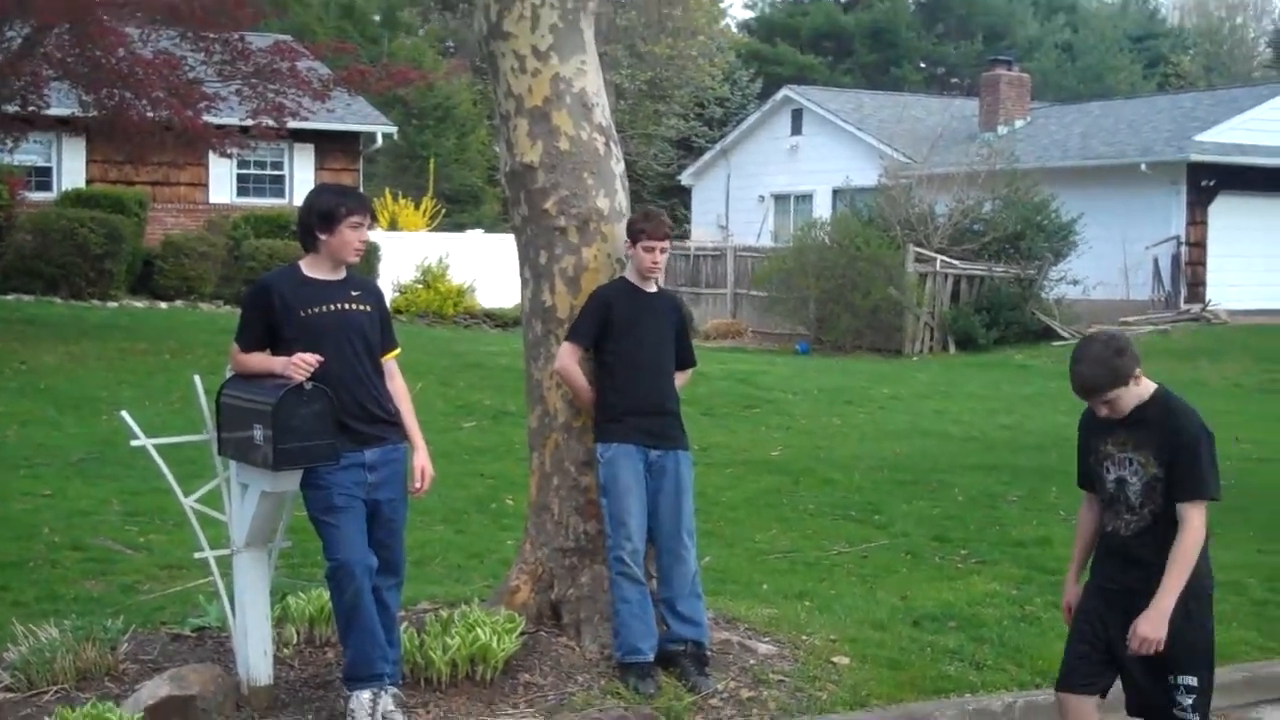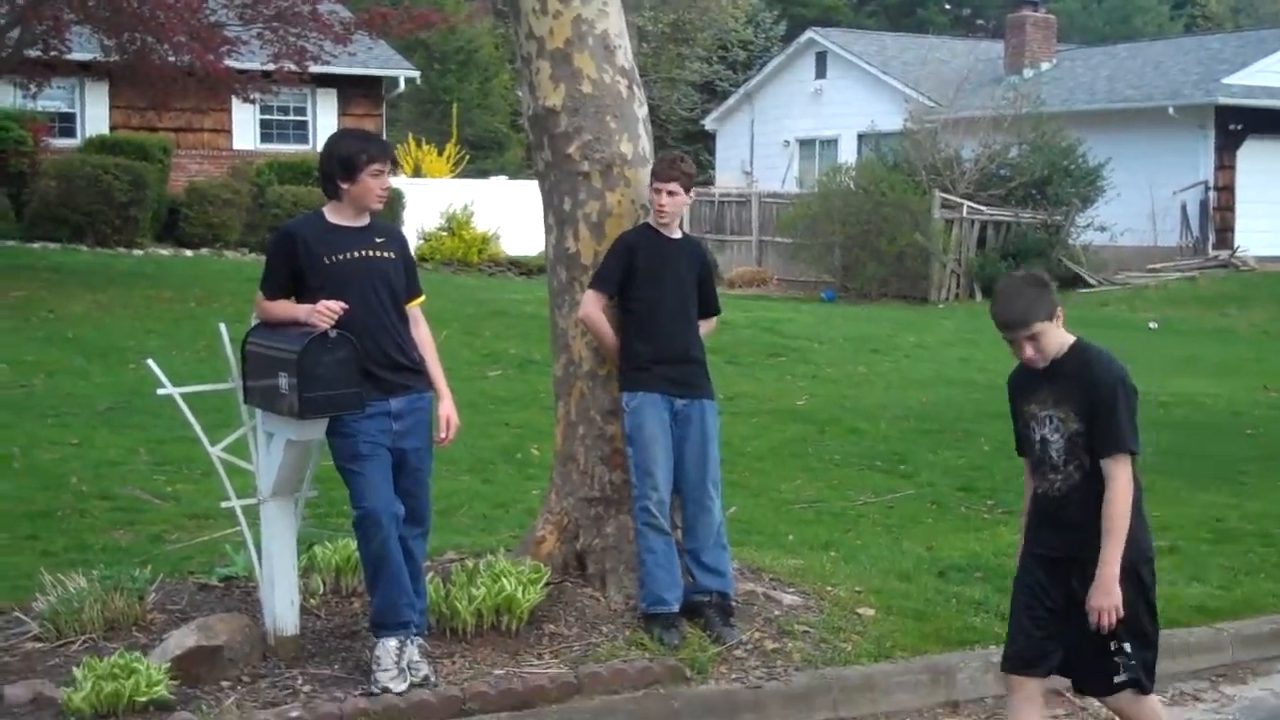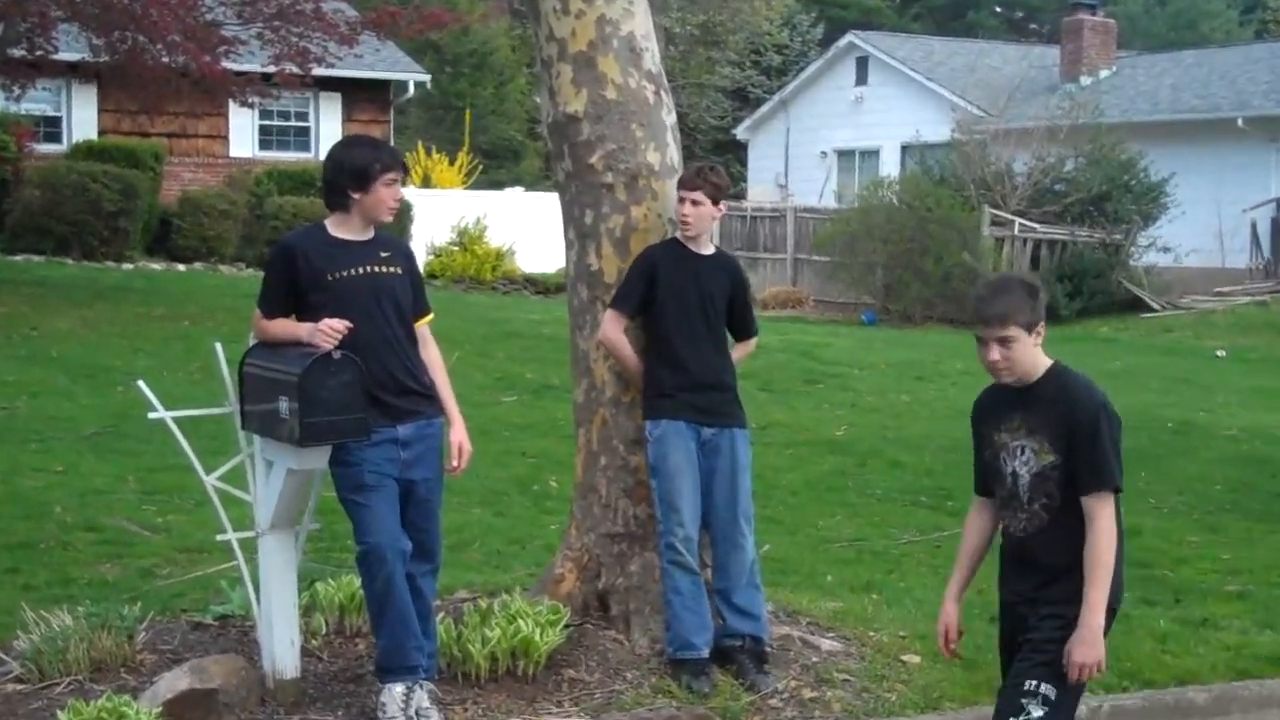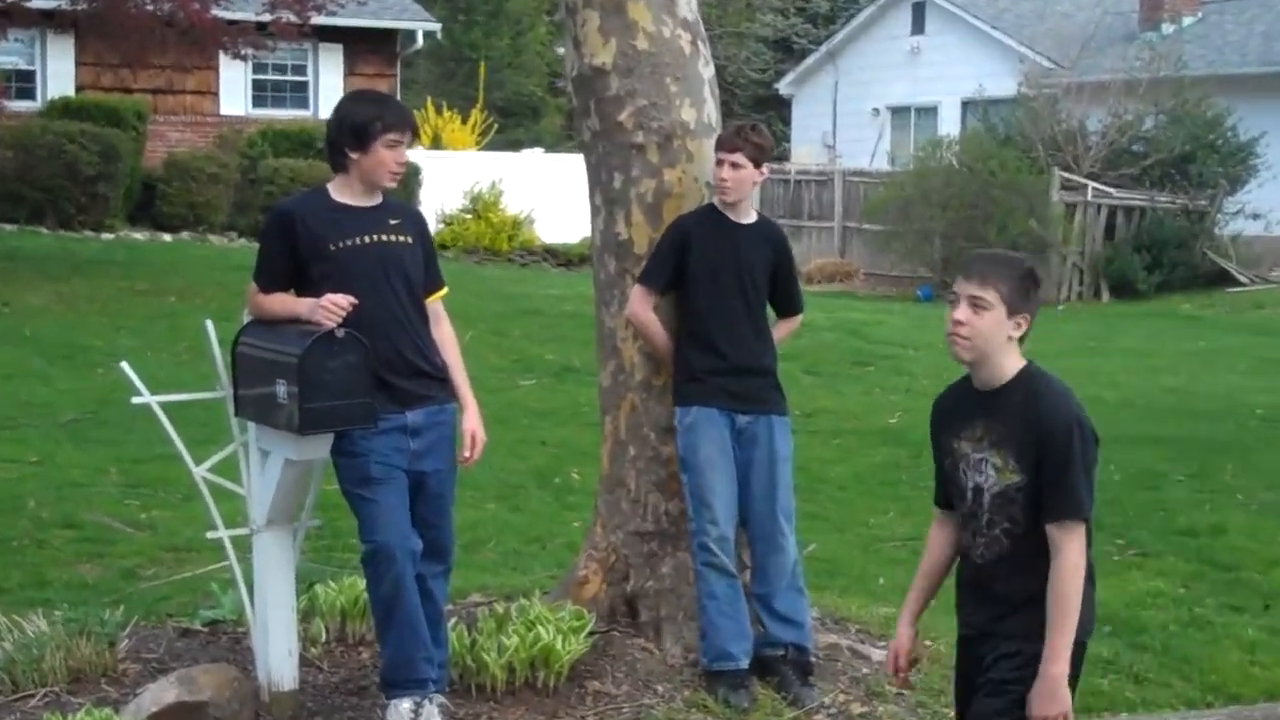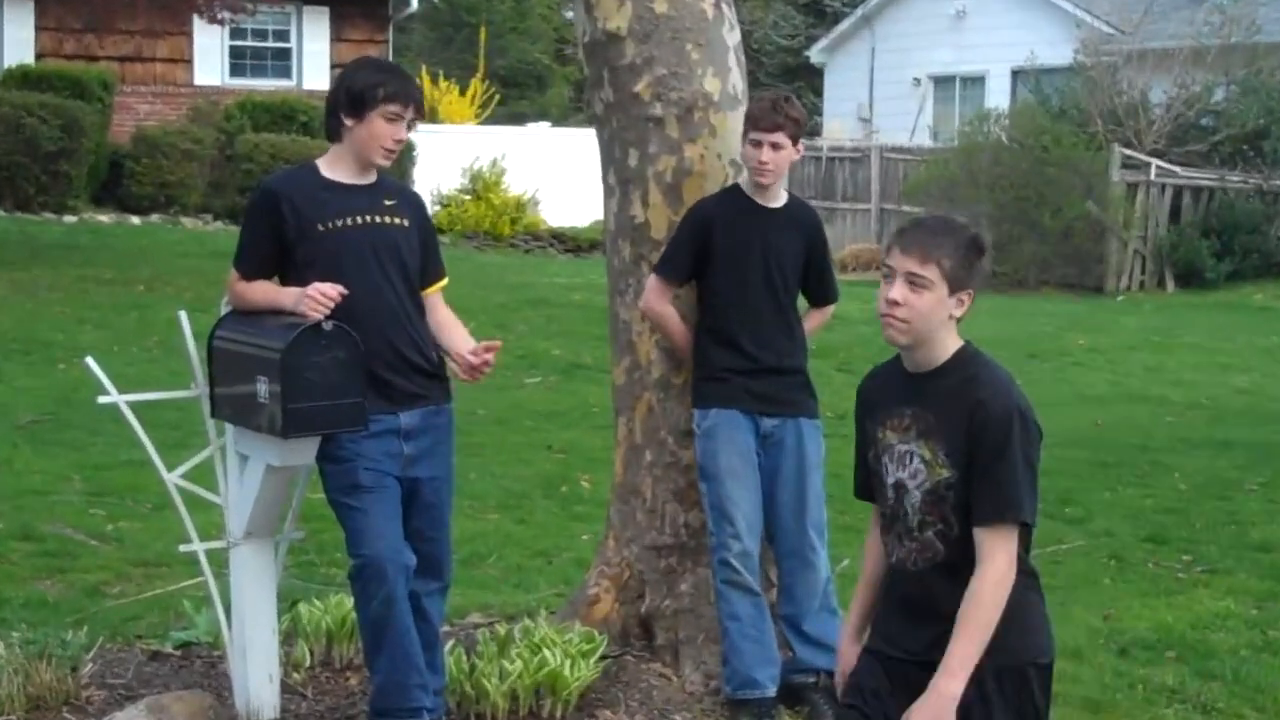
dt=0.3s
person 1, frame 1
left shoulder: (368, 292)
right shoulder: (275, 290)
right elbow: (241, 358)
left wrist: (418, 446)
right wrist: (283, 363)
left hip: (386, 452)
right hip: (328, 458)
left knee: (387, 572)
right knee: (351, 567)
person 1, frame 2
left shoulder: (392, 239)
right shoulder: (298, 237)
right elbow: (265, 306)
left wrist: (443, 393)
right wrist: (306, 311)
left hip: (412, 400)
right hip: (355, 406)
left knee: (413, 521)
right knee: (378, 516)
left ankle: (408, 632)
right ankle: (396, 633)
person 1, frame 3
left shoulder: (398, 253)
right shoulder: (298, 251)
right elbow: (265, 325)
left wrist: (454, 419)
right wrist: (308, 330)
left hip: (421, 426)
right hip: (360, 433)
left knee: (422, 555)
right knee: (382, 551)
person 1, frame 4
left shoulder: (409, 221)
right shoulder: (298, 218)
left elbow: (435, 316)
right elbow: (260, 300)
left wrist: (468, 405)
right wrist: (309, 307)
left hip: (434, 412)
right hip: (366, 422)
left knee: (434, 553)
right knee: (391, 550)
person 1, frame 5
left shoulder: (406, 204)
right shoulder: (284, 195)
right elbow: (241, 289)
left wrist: (466, 351)
right wrist: (293, 296)
left hip: (428, 414)
right hip: (353, 421)
left knee: (429, 568)
right knee: (381, 563)
person 2, frame 1
left shoulder: (672, 306)
right shoulder: (607, 298)
right elbow: (565, 362)
left wrist: (658, 401)
right wrist: (603, 410)
left hip: (670, 440)
right hip: (621, 441)
left knee: (679, 548)
right knee: (627, 551)
person 2, frame 2
left shoulder: (696, 252)
right shoulder: (631, 245)
right elbow: (589, 311)
left wrist: (682, 349)
right wrist: (627, 357)
left hip: (695, 388)
right hip: (645, 390)
left knee: (704, 497)
right knee: (654, 500)
person 2, frame 3
left shoulder: (729, 269)
right shoulder: (655, 261)
left elbow: (747, 340)
right elbow: (610, 331)
left wrist: (713, 373)
right wrist: (651, 381)
left hip: (725, 416)
right hip: (670, 417)
left knee: (735, 533)
right knee: (680, 536)
left ankle: (744, 639)
right ankle: (689, 649)
person 2, frame 4
left shoulder: (771, 238)
right shoulder: (689, 230)
left elbow: (790, 315)
right elbow: (638, 307)
left wrist: (752, 353)
right wrist: (683, 360)
left hip: (763, 402)
right hip: (702, 403)
left knee: (776, 531)
right knee: (715, 534)
left ankle: (787, 648)
right ankle: (726, 659)
person 2, frame 5
left shoulder: (804, 221)
right shoulder: (711, 214)
left elbow: (823, 305)
right elbow: (654, 299)
left wrist: (780, 349)
right wrist: (706, 357)
left hip: (793, 403)
right hip: (725, 405)
left knee: (805, 545)
right knee: (737, 550)
person 3, frame 1
left shoulder: (1183, 426)
right shoulder: (1093, 423)
left elbow: (1193, 525)
left wrist: (1160, 609)
right wrist: (1074, 575)
left hip: (1173, 591)
right hip: (1108, 585)
person 3, frame 2
left shoulder: (1104, 377)
right shoulder: (1021, 382)
left elbow: (1120, 480)
left wrist: (1107, 576)
right wrist: (1026, 546)
left hip: (1107, 559)
right hip: (1045, 554)
right knee: (1022, 679)
person 3, frame 3
left shoulder: (1083, 406)
right shoulder: (988, 408)
left elbow: (1102, 519)
left wrist: (1091, 625)
right wrist: (953, 595)
left hip: (1070, 600)
right hip: (1019, 596)
person 3, frame 4
left shoulder: (1055, 415)
right shoulder: (951, 407)
left elbow: (1069, 548)
left wrist: (1054, 671)
right wrist: (909, 618)
left hip: (1036, 632)
right hip: (979, 622)
person 3, frame 5
left shoulder: (994, 404)
right shoulder: (877, 391)
left elbow: (997, 561)
right wrist: (853, 632)
left hip: (989, 657)
right hip: (897, 645)
